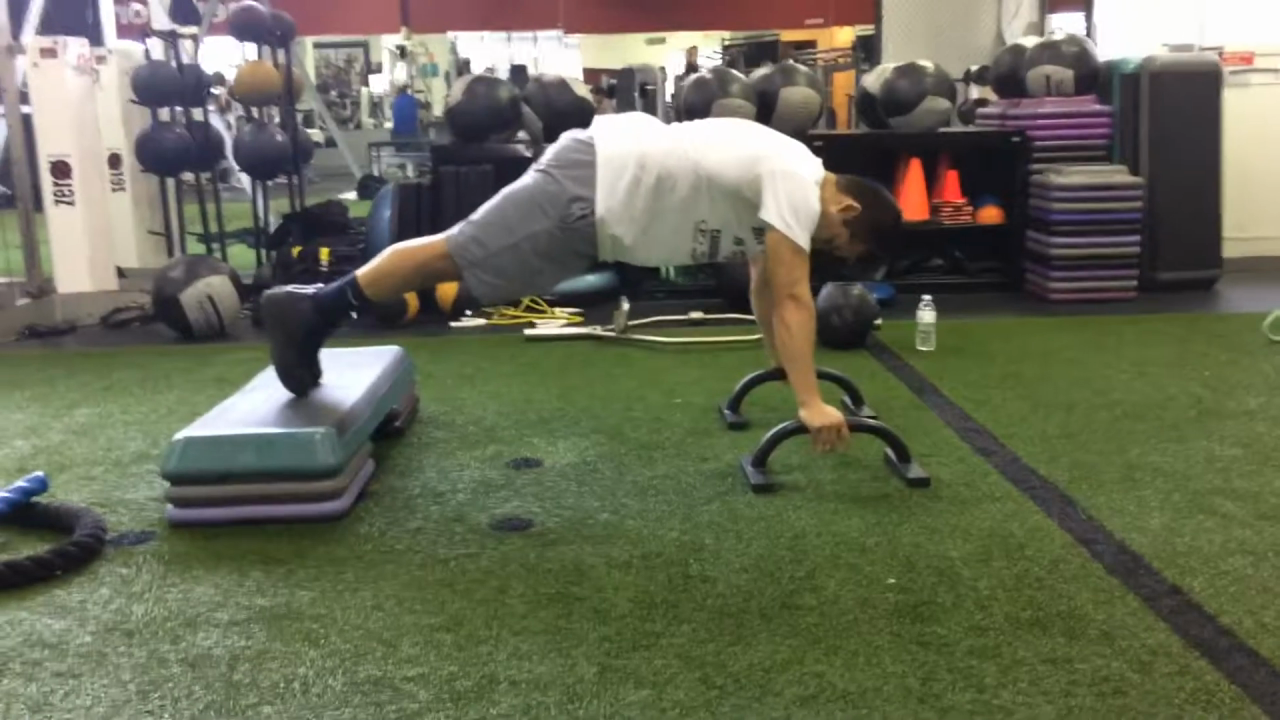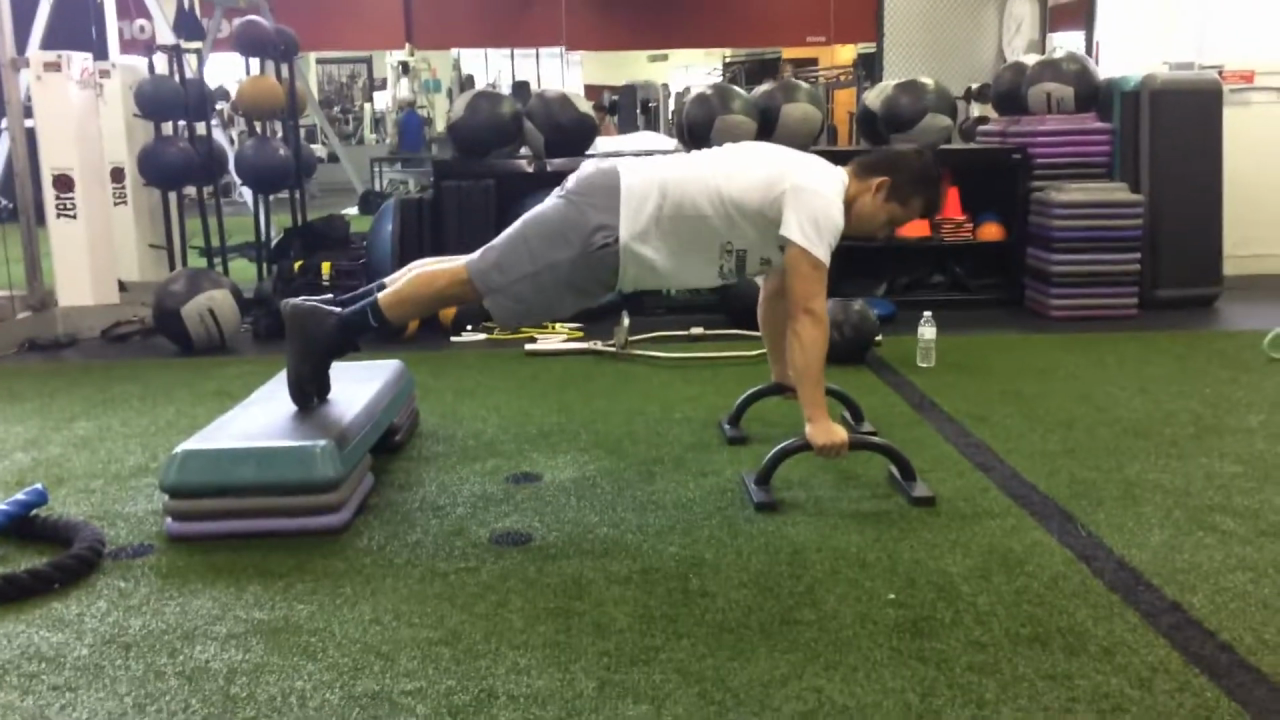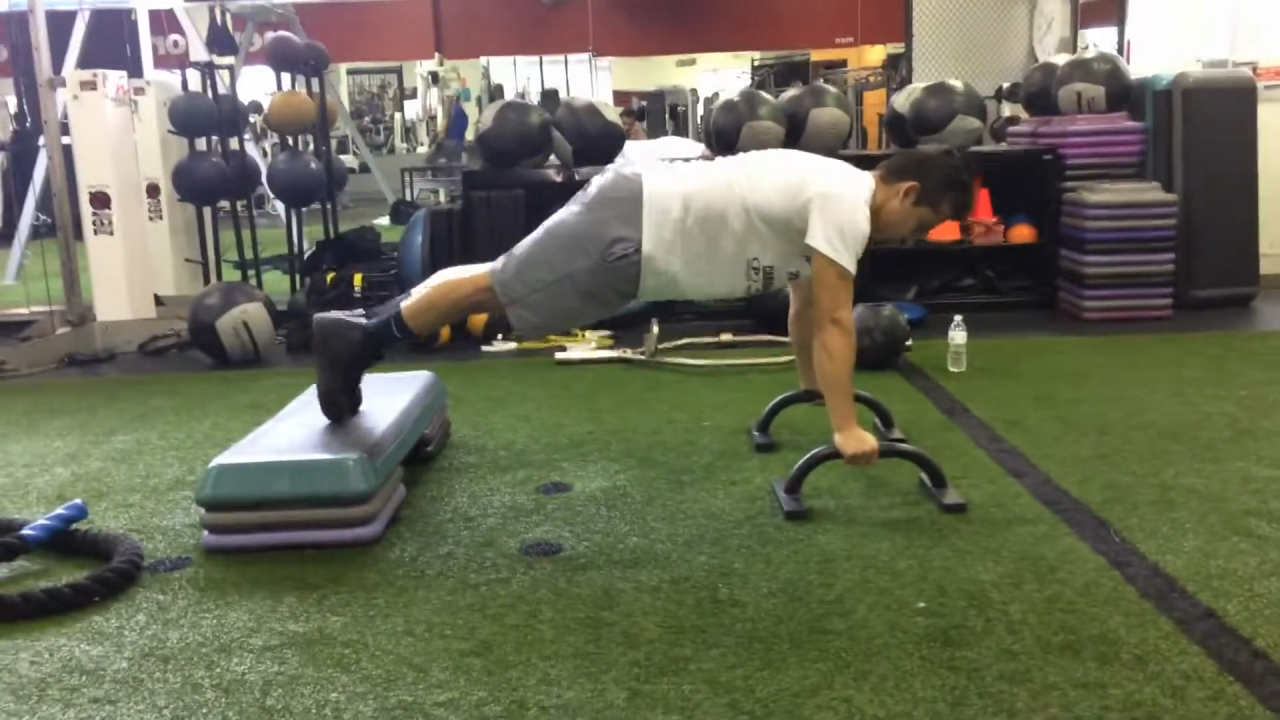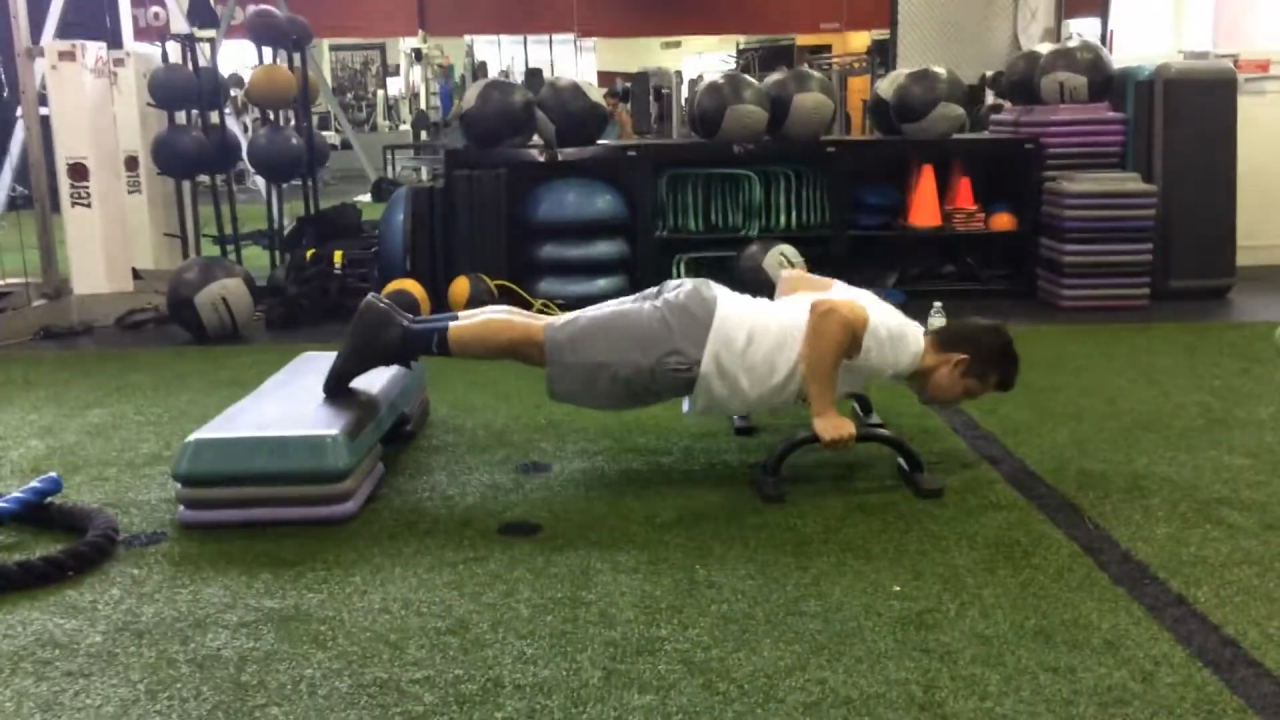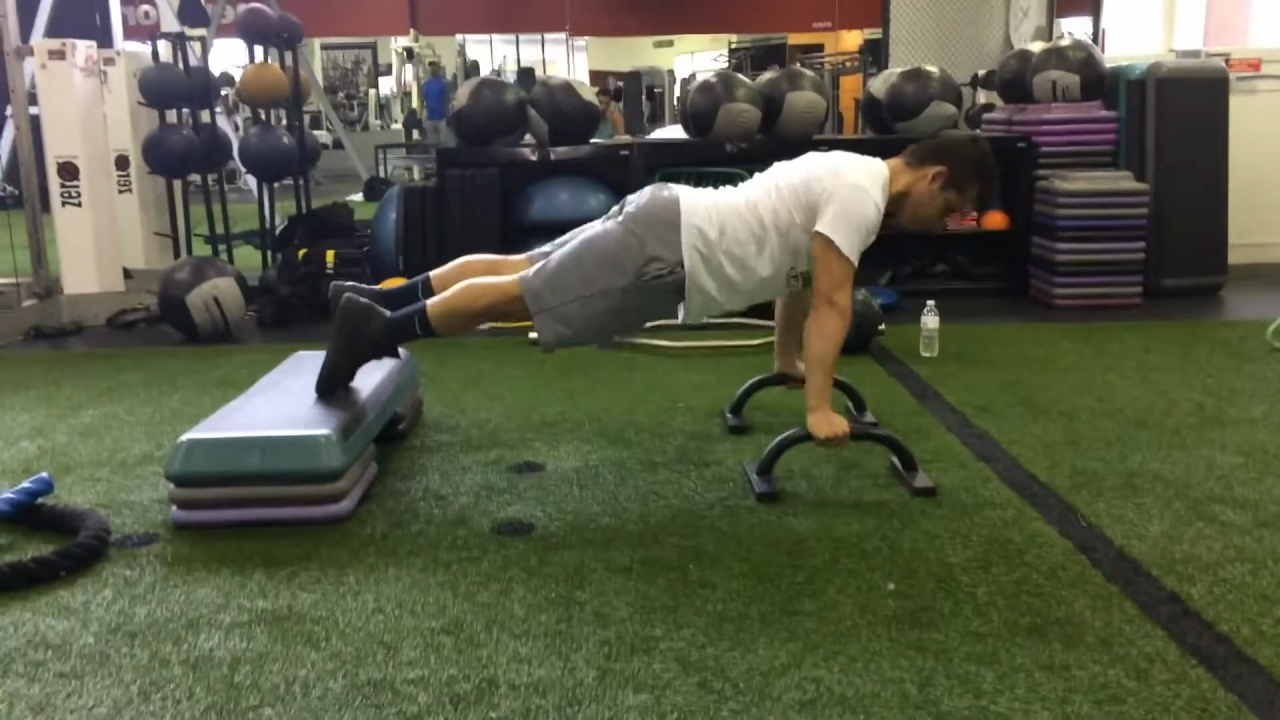
dt=1s
person 1, frame 1
left shoulder: (782, 181)
right shoulder: (798, 189)
left elbow: (765, 282)
right elbow: (792, 298)
left wrist: (783, 365)
right wrist: (810, 401)
left hip: (604, 175)
right hip: (593, 189)
left knee: (458, 252)
right knee: (453, 254)
left ankle: (317, 304)
right ankle: (310, 310)
person 1, frame 2
left shoulder: (806, 187)
right shoulder: (821, 198)
left elbow: (776, 294)
right elbow: (808, 311)
left wrist: (782, 374)
right wrist: (817, 417)
left hip: (617, 207)
right hip: (610, 222)
left knee: (475, 272)
right knee: (472, 282)
left ankle: (336, 310)
right ankle: (330, 326)
person 1, frame 3
left shoulder: (834, 196)
right shoulder: (847, 204)
left elbow: (807, 305)
right elbow: (834, 320)
left wrist: (811, 384)
right wrist: (846, 427)
left hip: (638, 215)
right hip: (631, 227)
left knee: (497, 280)
right knee: (496, 288)
left ankle: (366, 328)
right ankle: (357, 339)
person 1, frame 4
left shoulder: (881, 323)
right shoulder: (898, 342)
left elbow: (792, 279)
right elbow: (828, 314)
left wrist: (799, 375)
right wrist: (824, 411)
left hip: (698, 311)
right hip: (692, 344)
left knee: (542, 331)
right knee: (538, 343)
left ankle: (401, 324)
right ankle: (396, 333)
person 1, frame 5
left shoulder: (848, 174)
right shoulder: (862, 192)
left elbow: (794, 267)
right elbow: (829, 304)
left wrist: (787, 360)
right wrist: (819, 409)
left hip: (667, 222)
right hip: (666, 250)
left knee: (517, 271)
right knee: (519, 296)
left ankle: (375, 300)
right ankle: (378, 327)
